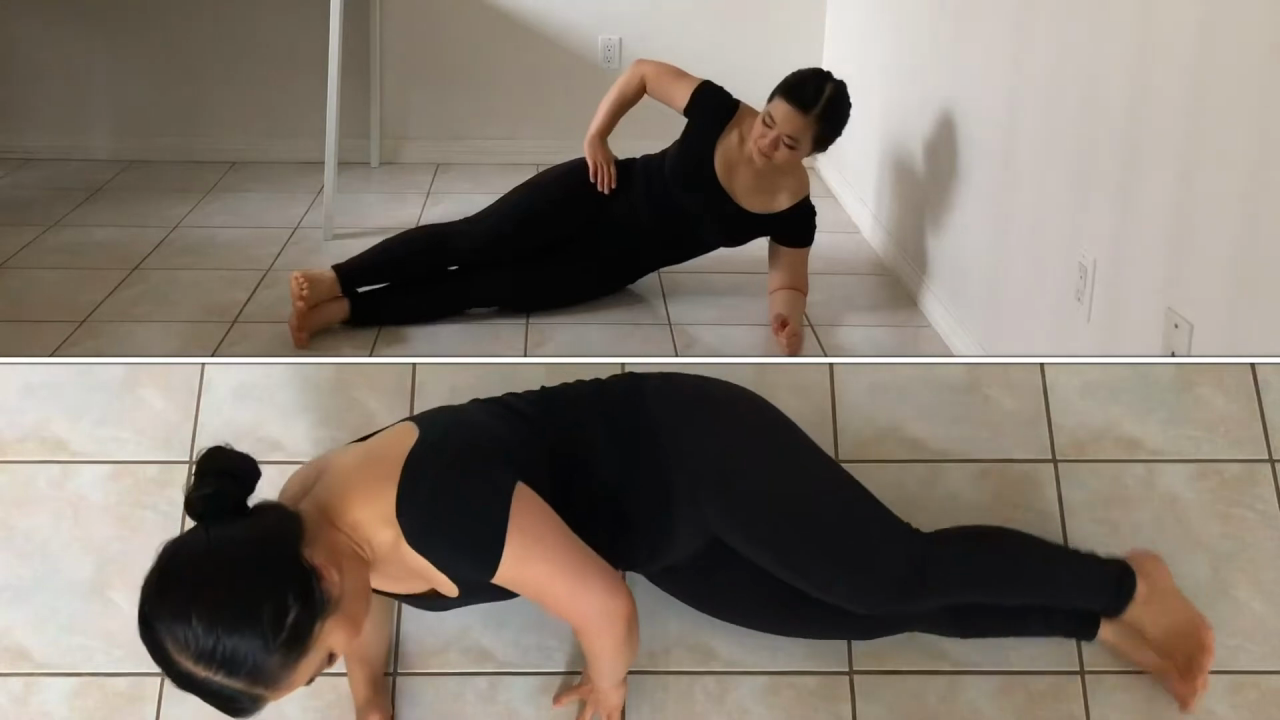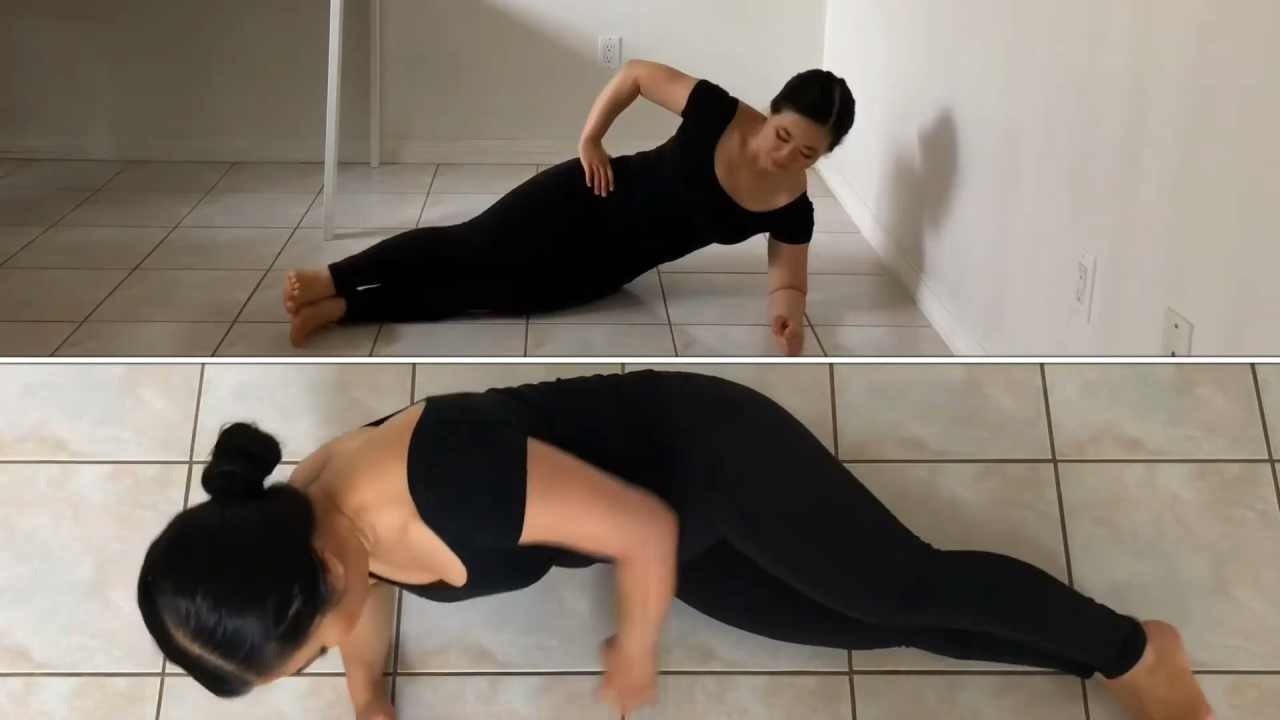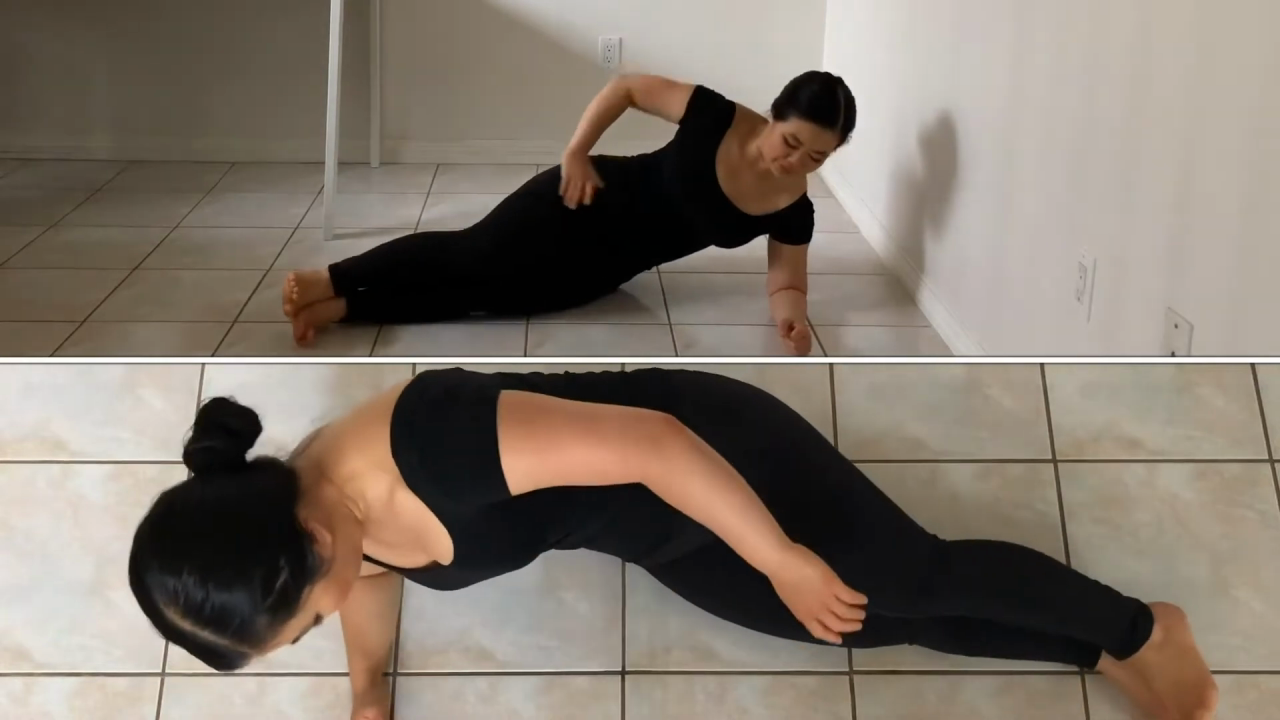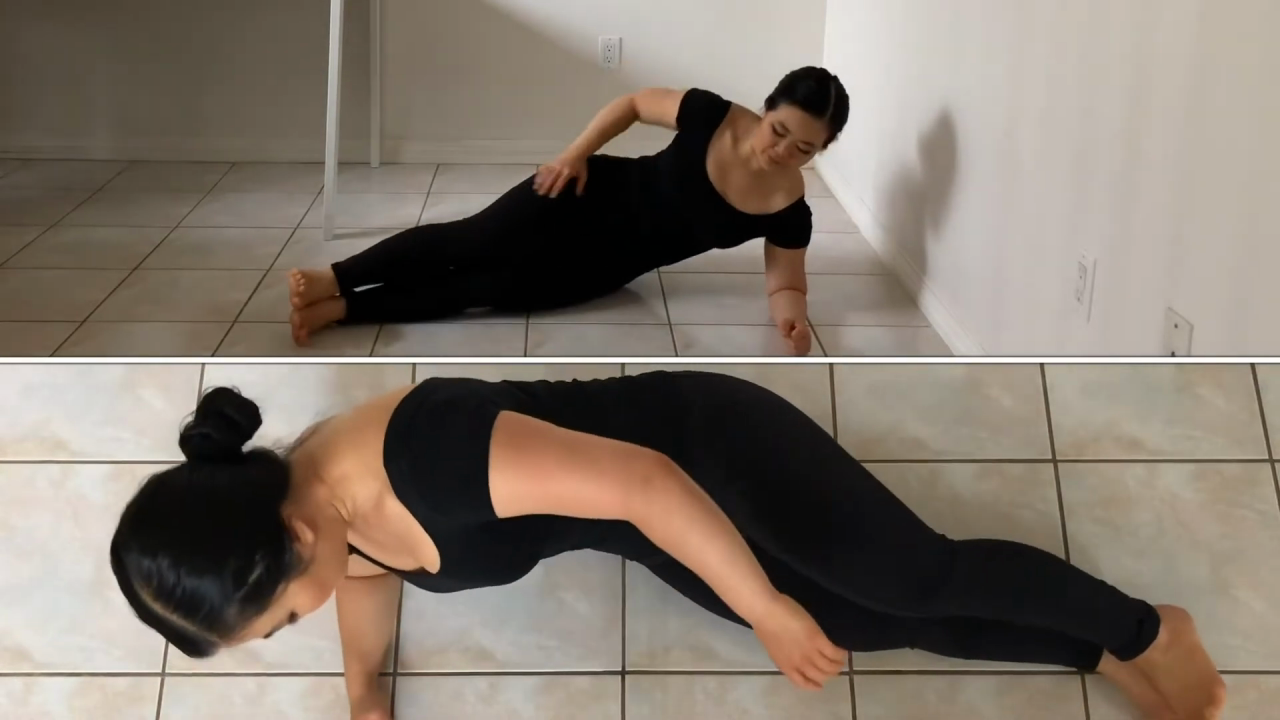
dt=0.5s
person 1, frame 1
left shoulder: (430, 495)
right shoulder: (294, 539)
left elbow: (603, 607)
right elbow: (369, 606)
left hip: (692, 448)
right hip: (660, 542)
left knee: (896, 574)
right knee: (867, 615)
left ankle: (1122, 586)
right ankle: (1100, 624)
person 1, frame 2
left shoulder: (439, 474)
right shoulder: (299, 529)
left elbow: (643, 530)
right elbow: (373, 592)
left hip: (707, 450)
right hip: (668, 531)
left knee: (902, 587)
right knee: (866, 624)
person 1, frame 3
left shoulder: (425, 440)
right shoulder: (297, 510)
left elbow: (651, 442)
left wrist: (785, 562)
left hip: (702, 446)
right hip: (655, 540)
left knee: (912, 577)
right knee: (874, 621)
left ankle: (1138, 628)
person 1, frame 4
left shoulder: (417, 452)
right shoulder: (308, 503)
left elbow: (642, 481)
left wrist: (766, 607)
left hip: (704, 443)
right hip: (660, 538)
left knee: (916, 575)
right knee: (870, 626)
person 2, frame 1
left shoulder: (793, 208)
right shoulder: (719, 111)
left elbow: (787, 281)
right elbow: (642, 72)
left wrist: (789, 316)
right wrist: (596, 137)
left hip: (615, 263)
right hip: (598, 196)
left knee: (484, 286)
right knee: (472, 241)
left ankle: (343, 310)
right ankle: (334, 281)
person 2, frame 2
left shoulder: (791, 208)
right shoulder: (717, 112)
left elbow: (786, 281)
right elbow: (635, 74)
left wrist: (788, 317)
right wrist: (589, 141)
left hip: (611, 266)
right hip: (592, 198)
left knee: (488, 290)
right knee: (473, 245)
left ankle: (339, 308)
right ankle: (329, 279)
person 2, frame 3
left shoulder: (792, 209)
right shoulder: (716, 118)
left elbow: (787, 282)
right elbow: (625, 87)
left wrist: (793, 319)
right wrist: (576, 153)
left hip: (608, 266)
right hip: (593, 197)
left knee: (489, 293)
right knee: (475, 255)
left ankle: (341, 306)
right ankle: (329, 280)
person 2, frame 4
left shoulder: (789, 209)
right shoulder: (712, 116)
left elbow: (786, 283)
right elbow: (633, 105)
left wrist: (794, 320)
right wrist: (576, 153)
left hip: (610, 265)
right hip: (590, 196)
left knee: (485, 287)
right knee: (472, 242)
left ankle: (342, 309)
right ankle: (333, 280)
